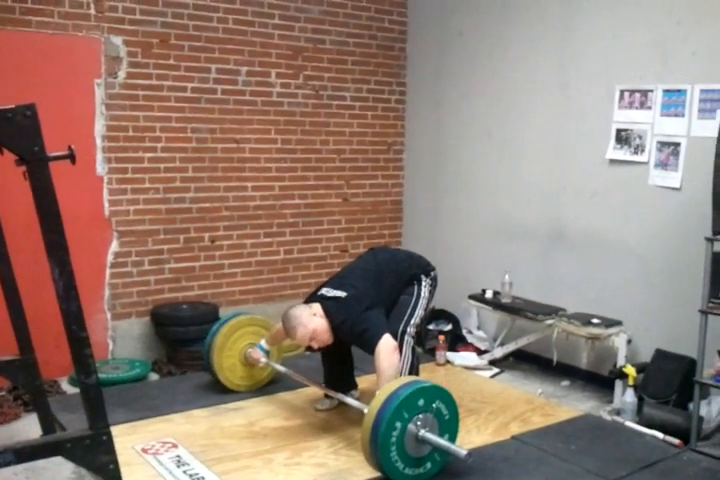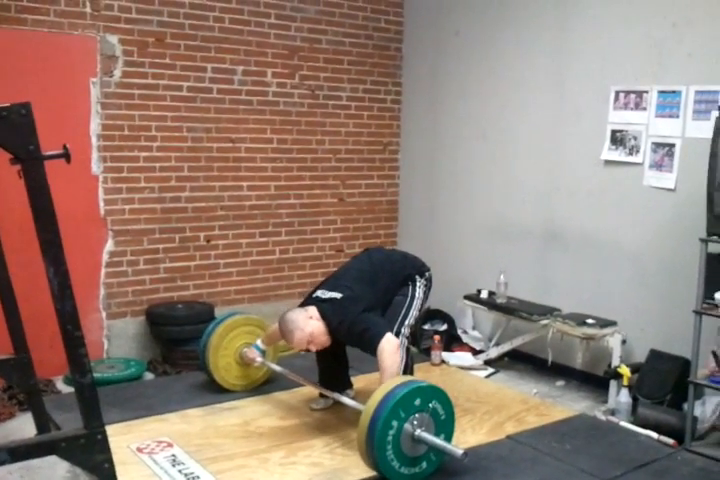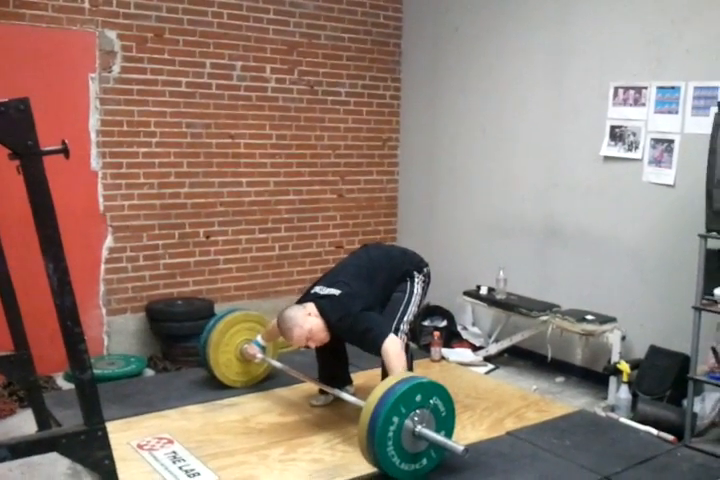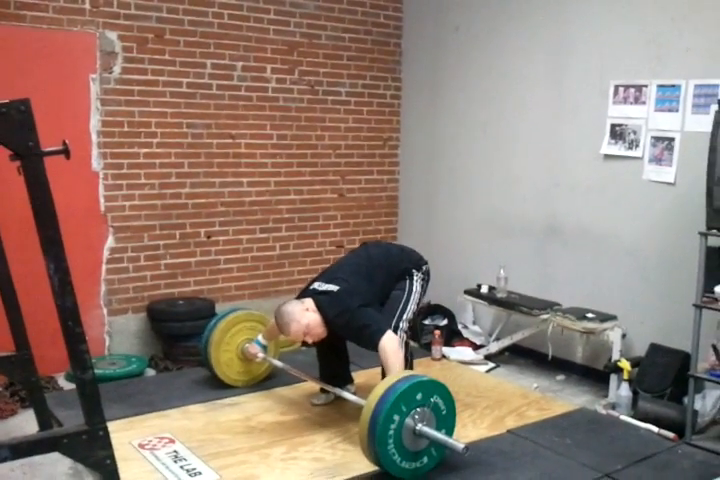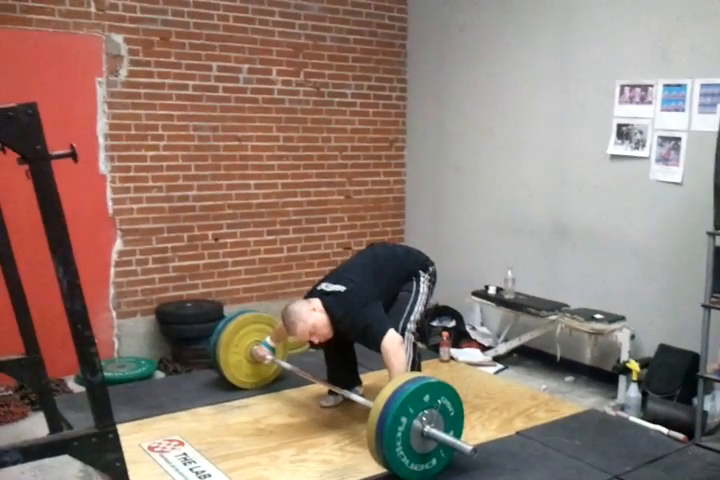
dt=0.1s
person 1, frame 1
left shoulder: (349, 315)
right shoulder: (311, 309)
left elbow: (388, 347)
right elbow: (286, 325)
right wrist: (262, 347)
left hip: (416, 276)
right hip: (380, 268)
left knee: (400, 334)
right knee: (334, 334)
right ankle: (342, 390)
person 1, frame 2
left shoulder: (346, 316)
right shoulder: (306, 312)
left elbow: (390, 345)
right elbow: (282, 326)
right wrist: (258, 347)
left hip: (411, 277)
right hip: (375, 269)
left knee: (395, 335)
right knee: (330, 335)
right ankle: (337, 389)
person 1, frame 3
left shoulder: (344, 313)
right shoulder: (304, 308)
left elbow: (393, 345)
right elbow: (280, 323)
right wrist: (258, 343)
left hip: (409, 272)
right hip: (373, 267)
left knee: (394, 331)
right knee: (329, 331)
right ankle: (337, 385)
person 1, frame 4
left shoulder: (343, 309)
right shoulder: (304, 304)
left elbow: (390, 342)
right elbow: (281, 320)
right wrist: (259, 342)
left hip: (408, 270)
right hip: (372, 265)
left knee: (393, 329)
right knee: (328, 330)
right ankle: (338, 384)
person 1, frame 5
left shoulder: (350, 310)
right shoulder: (310, 304)
left elbow: (393, 342)
right elbow: (287, 322)
right wrist: (268, 344)
left hip: (415, 272)
right hip: (379, 265)
left knee: (401, 331)
right knee: (335, 332)
right ankle: (347, 386)
